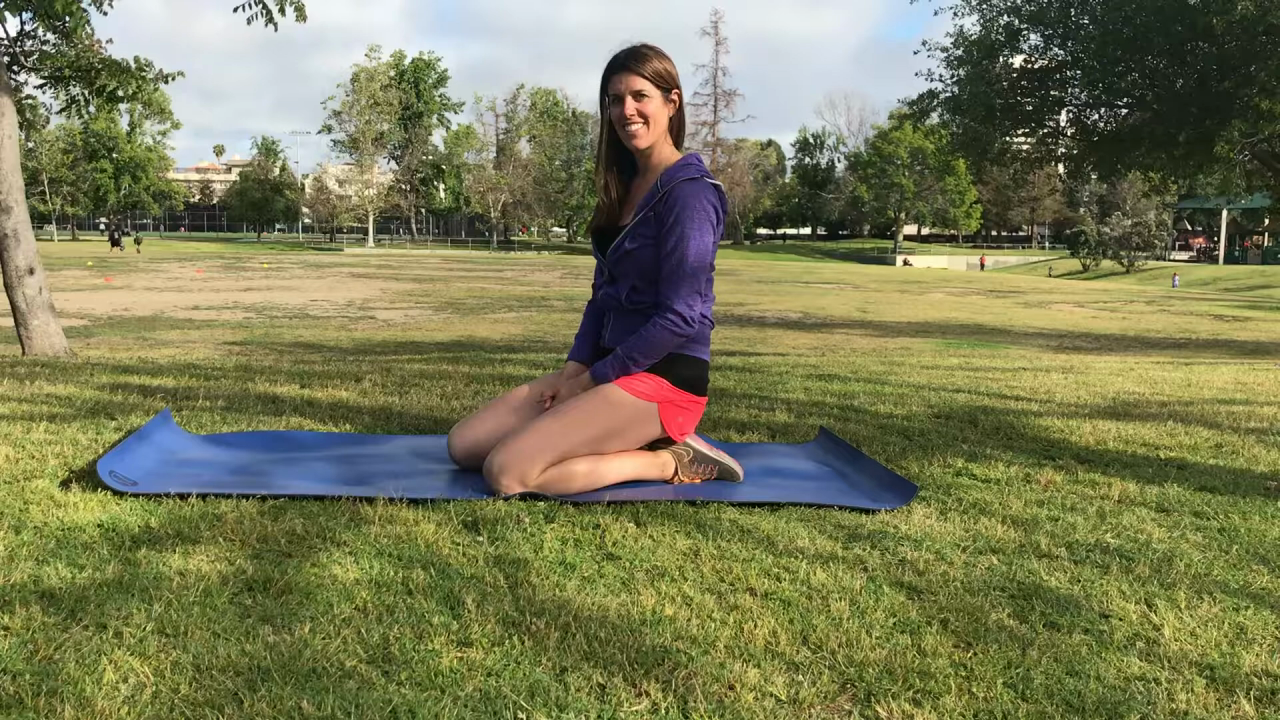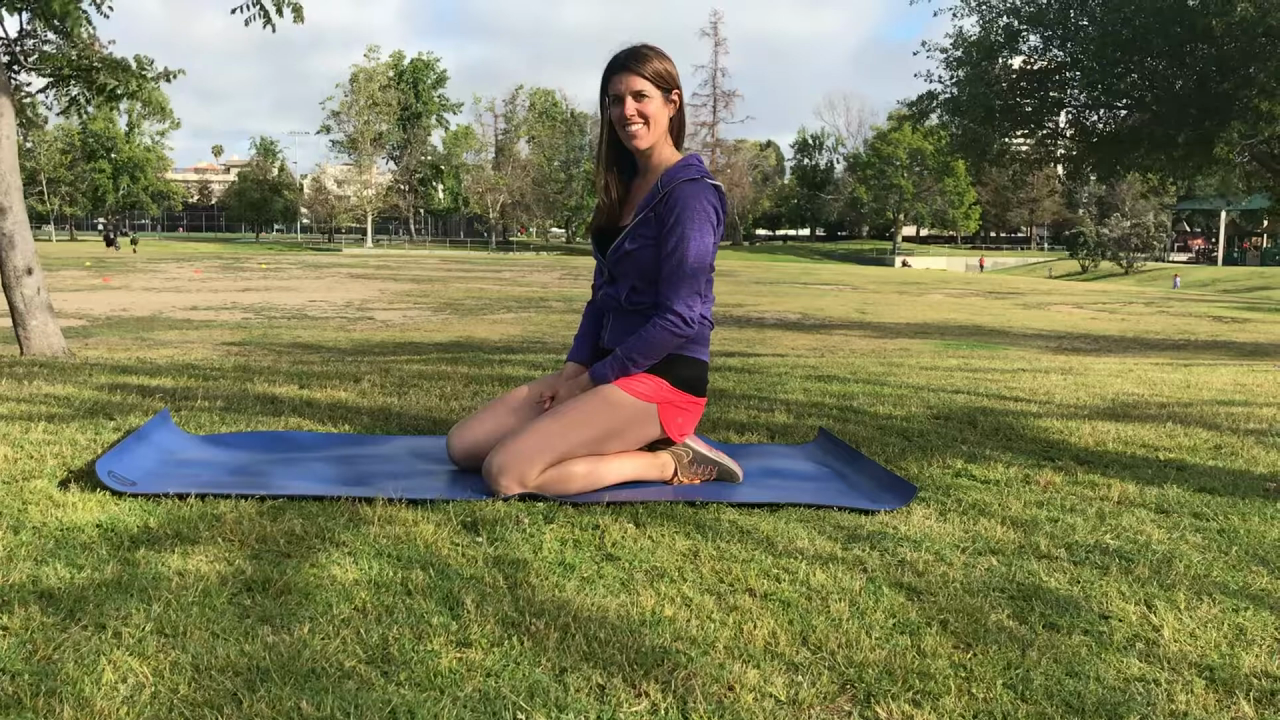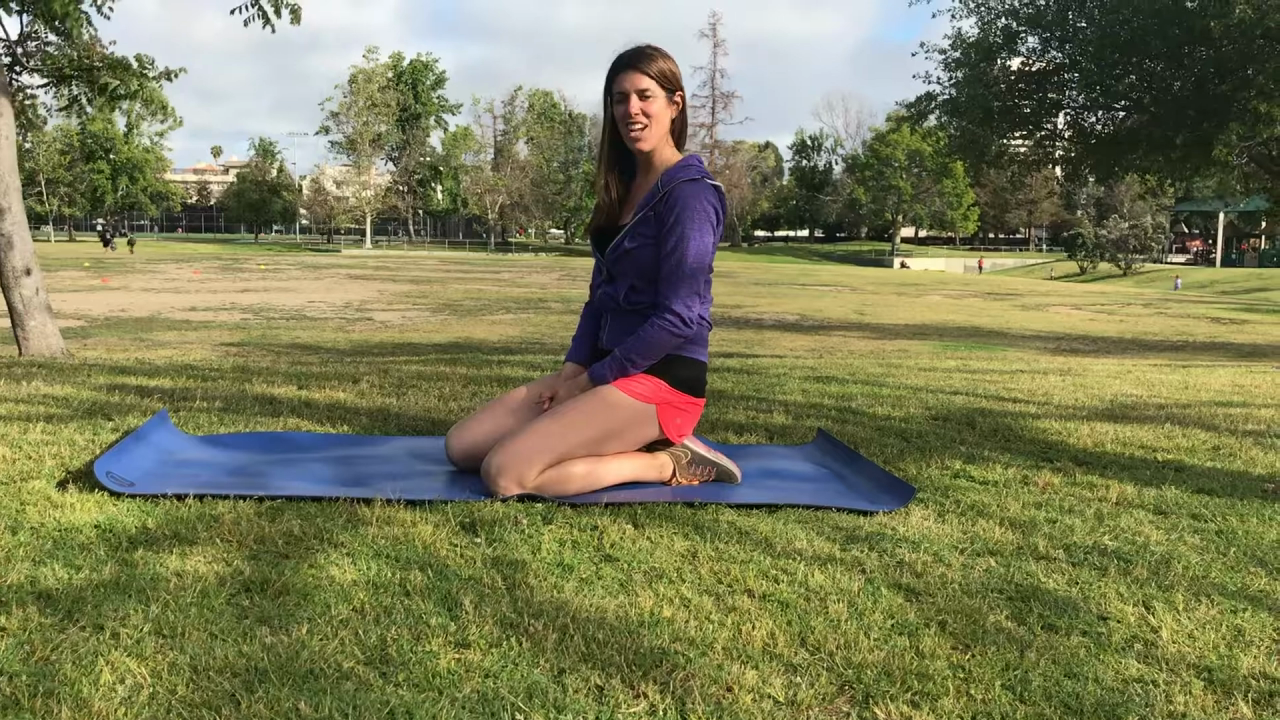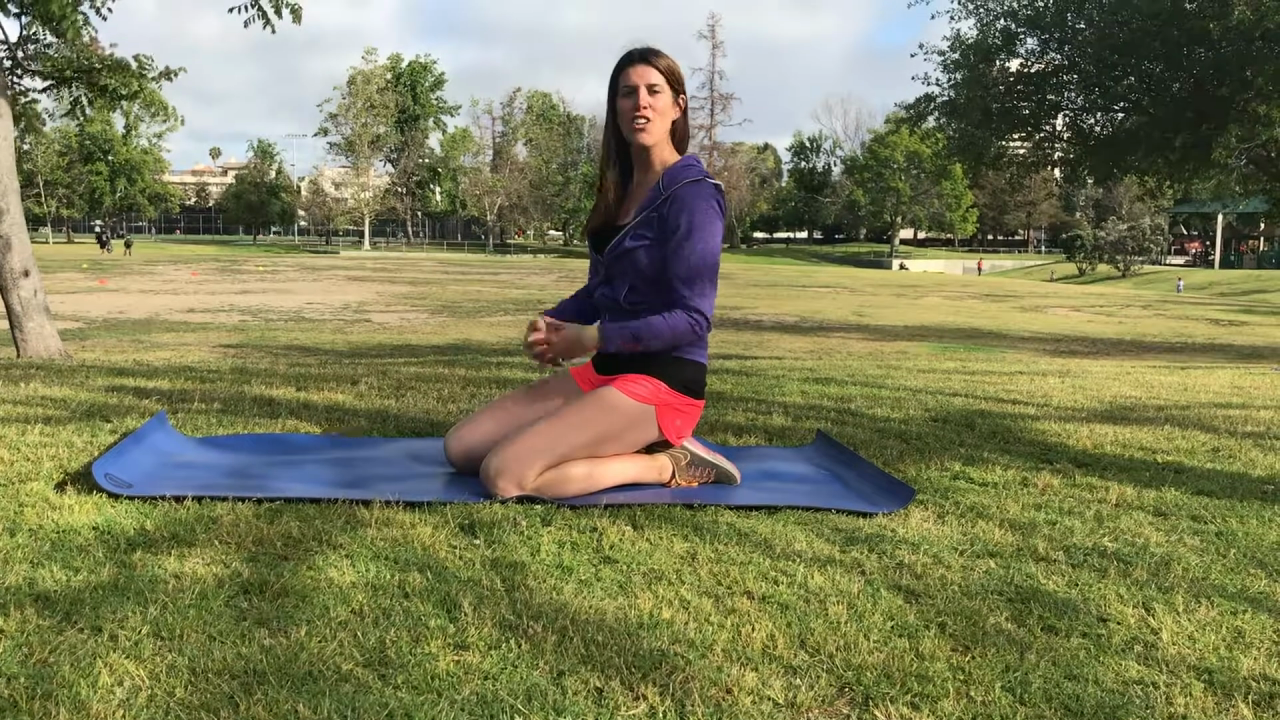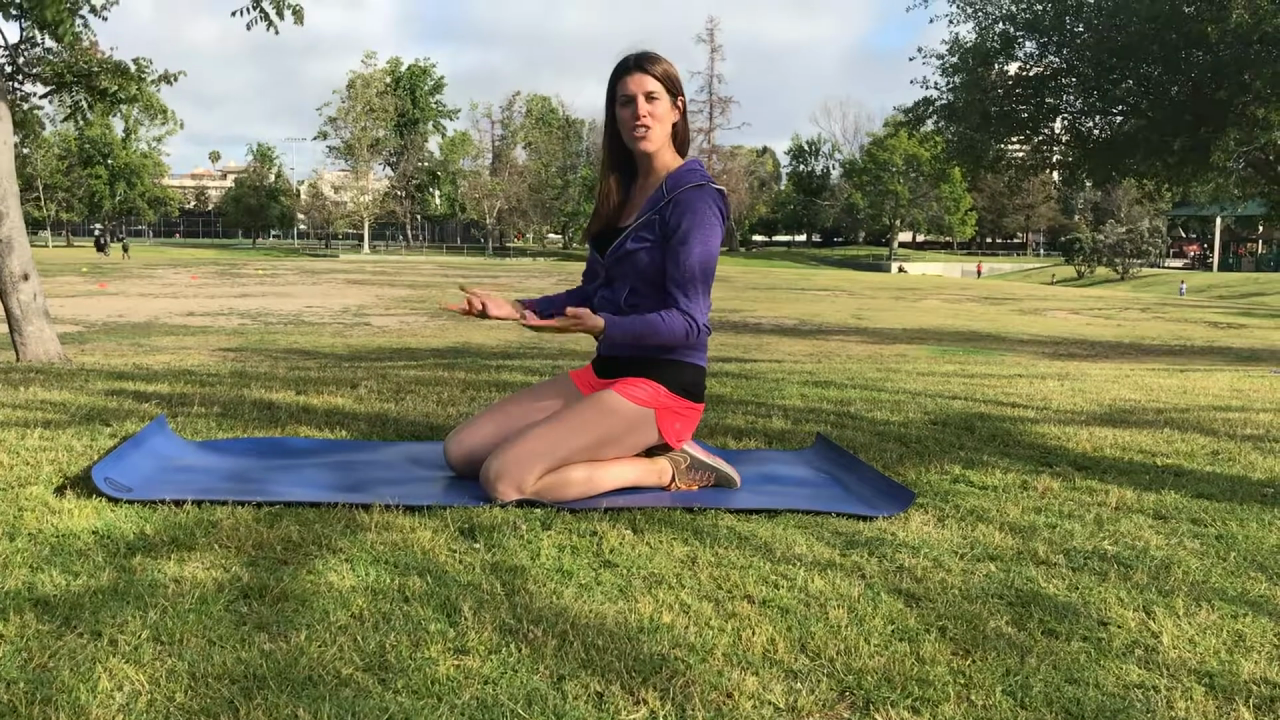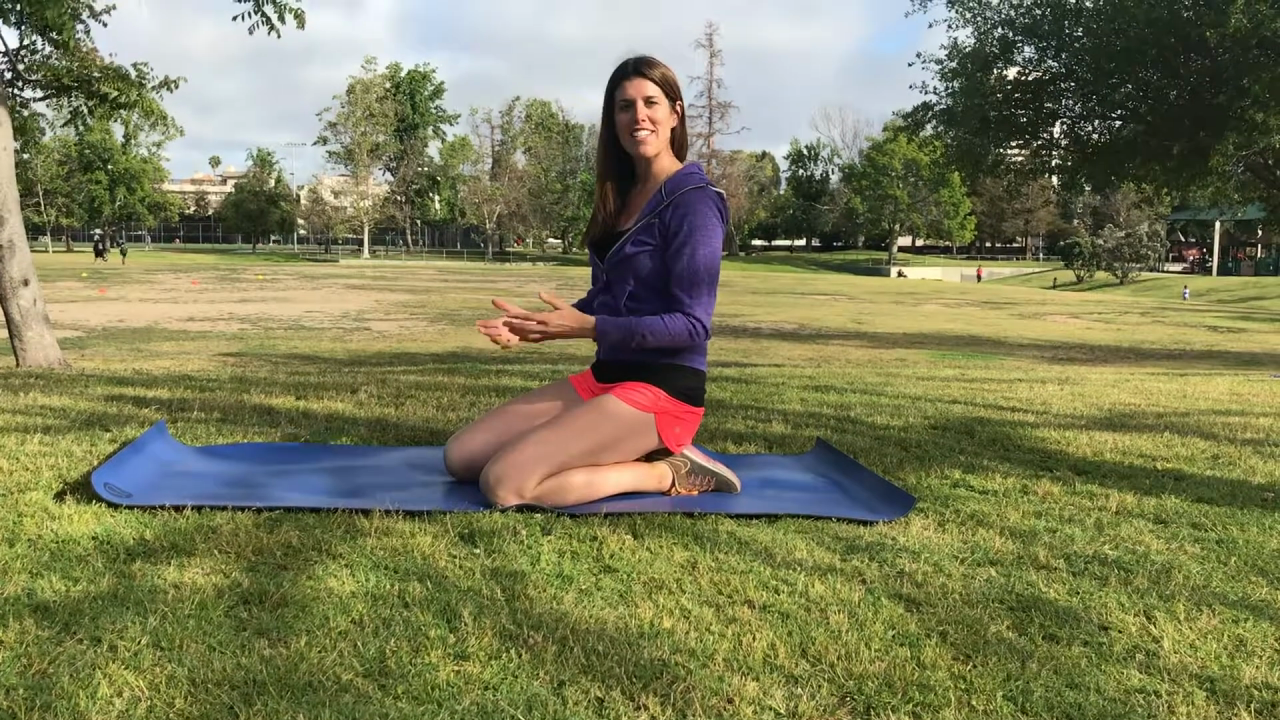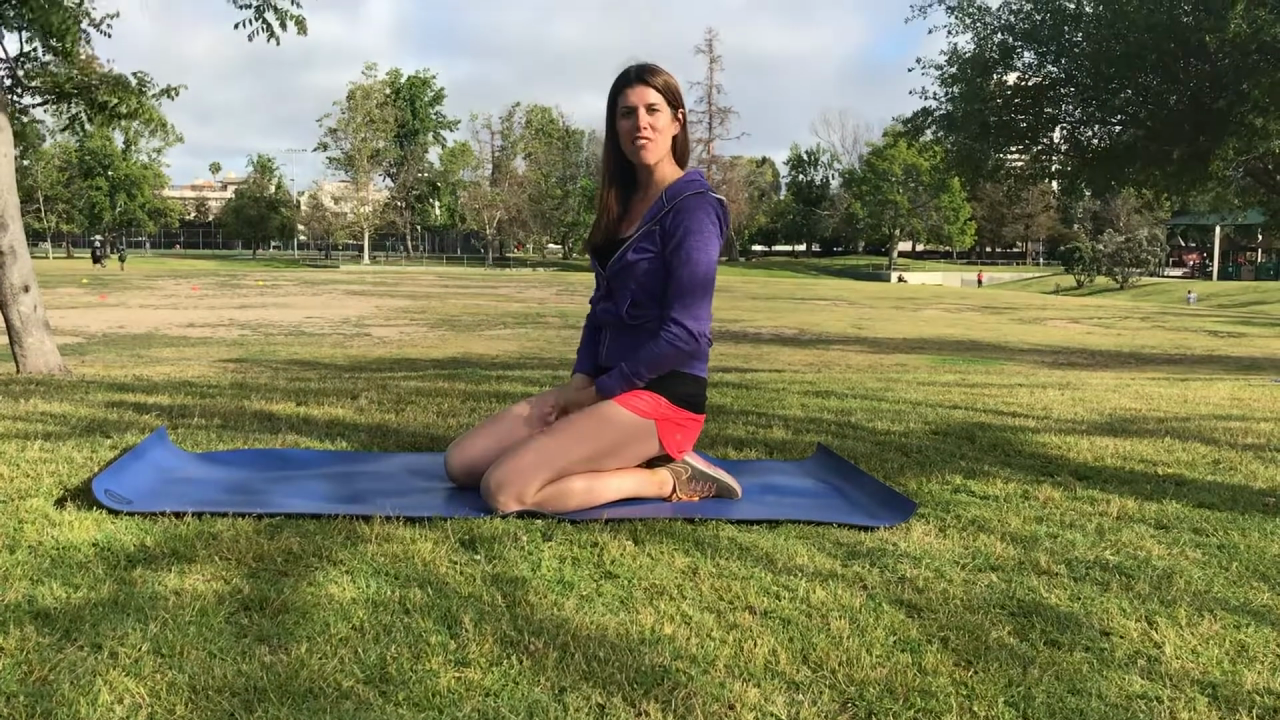
dt=0.2s
person 1, frame 1
left shoulder: (688, 192)
right shoulder: (624, 186)
left elbow: (680, 317)
left wrist: (592, 379)
right wrist: (575, 366)
left hip: (664, 378)
right hip: (609, 366)
left knee: (507, 471)
right knee: (464, 444)
left ankle: (669, 462)
right ankle: (641, 442)
person 1, frame 2
left shoulder: (689, 193)
right shoulder: (624, 187)
left elbow: (680, 318)
left wrist: (590, 381)
right wrist: (574, 368)
left hip: (665, 378)
right hip: (611, 367)
left knee: (506, 472)
right knee: (463, 445)
left ankle: (669, 462)
right ankle: (640, 442)
person 1, frame 3
left shoulder: (689, 193)
right shoulder: (623, 187)
left elbow: (680, 318)
left wrist: (590, 382)
right wrist: (573, 369)
left hip: (663, 379)
right hip: (610, 368)
left knee: (504, 473)
right knee: (462, 446)
left ankle: (668, 462)
right ankle: (642, 444)
person 1, frame 4
left shoulder: (691, 193)
right shoulder: (620, 187)
left elbow: (693, 317)
left wrist: (594, 339)
right wrist: (555, 325)
left hip: (662, 381)
right hip: (608, 368)
left knee: (503, 474)
right knee: (461, 446)
left ankle: (666, 465)
right ankle: (637, 445)
person 1, frame 5
left shoulder: (693, 198)
right shoulder: (621, 191)
left elbow: (687, 321)
left wrist: (599, 327)
right wrist: (520, 308)
left hip: (663, 384)
right hip: (606, 371)
left knee: (503, 478)
right knee: (460, 450)
left ankle: (667, 468)
right ankle: (639, 448)
person 1, frame 6
left shoulder: (692, 202)
right shoulder: (619, 195)
left elbow: (691, 323)
left wrist: (588, 327)
right wrist: (534, 323)
left hip: (662, 389)
right hip: (606, 376)
left knee: (503, 484)
right knee: (460, 456)
left ankle: (668, 473)
right ankle: (640, 453)
person 1, frame 7
left shoulder: (693, 209)
right shoulder: (622, 202)
left elbow: (686, 333)
left wrist: (597, 391)
right wrist: (580, 381)
left hip: (662, 396)
right hip: (607, 386)
left knee: (504, 489)
right knee: (462, 462)
left ankle: (668, 478)
right ankle: (641, 459)
